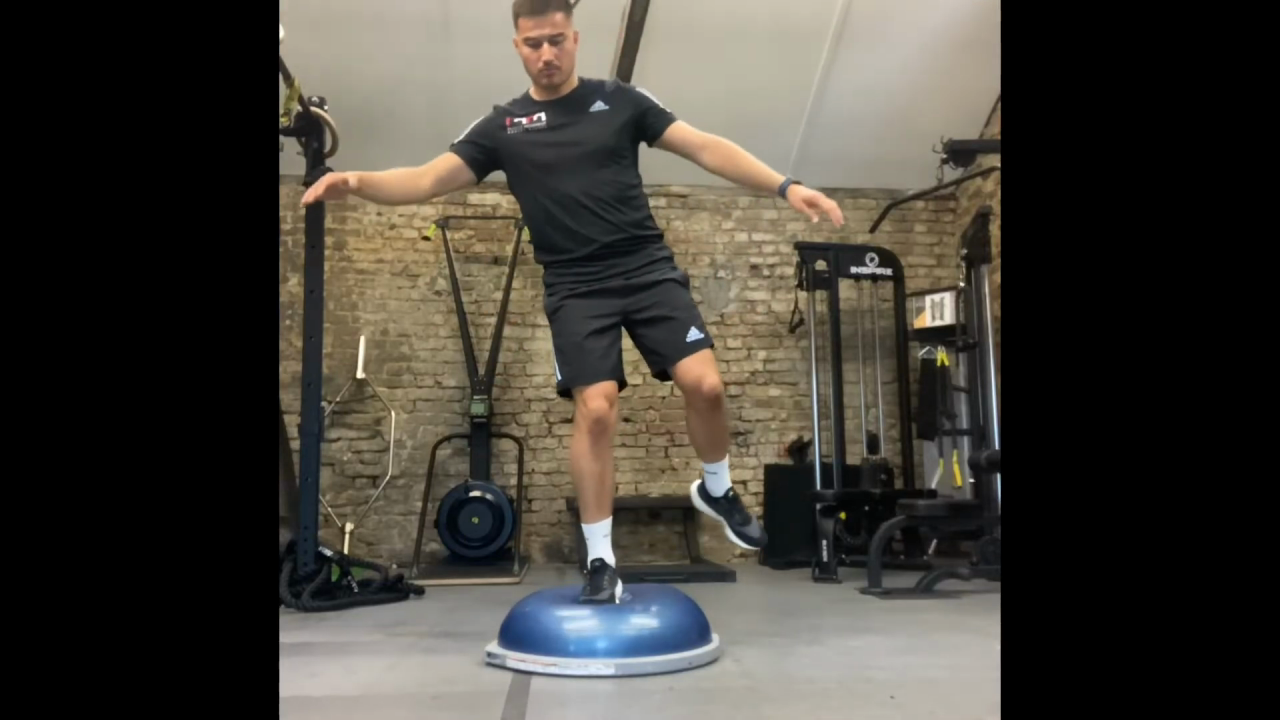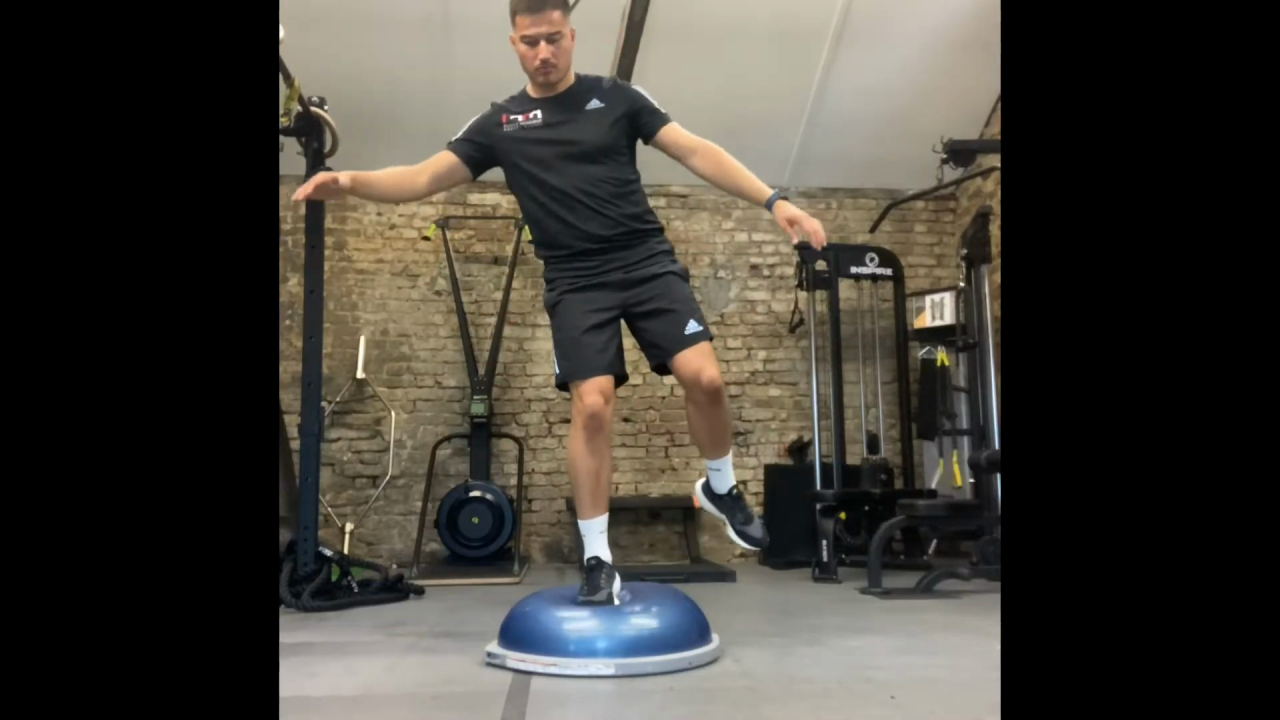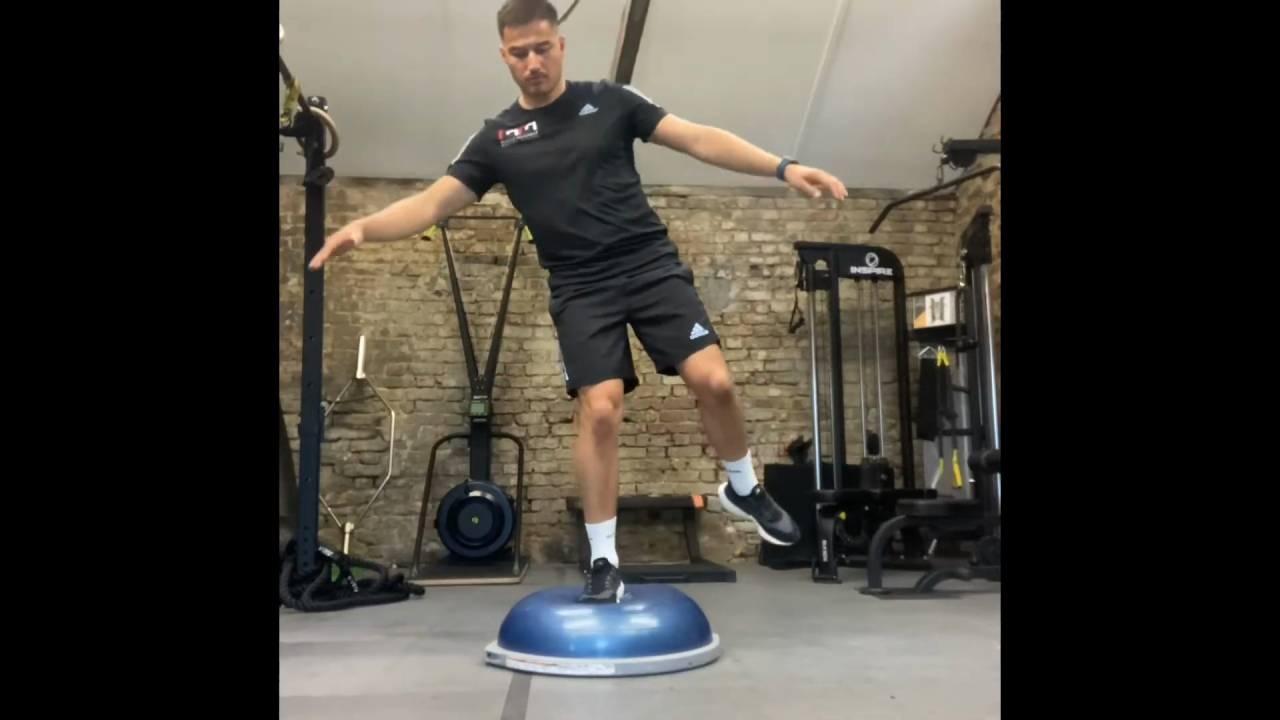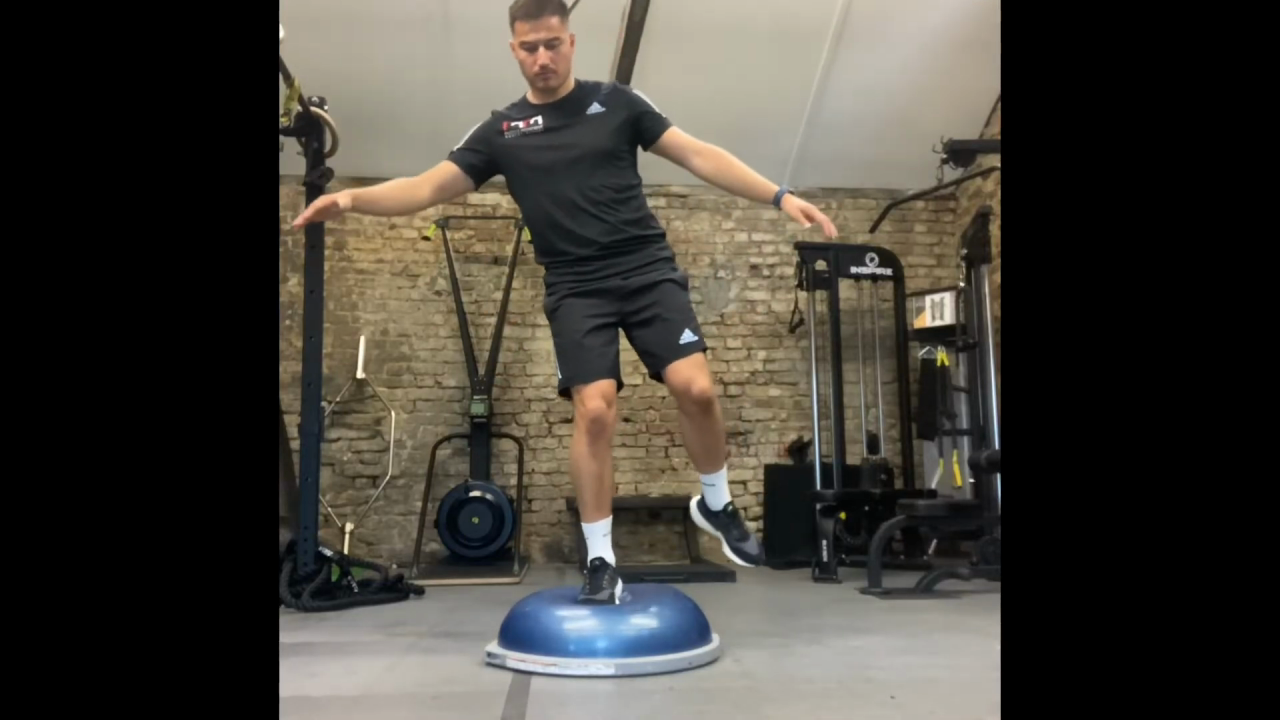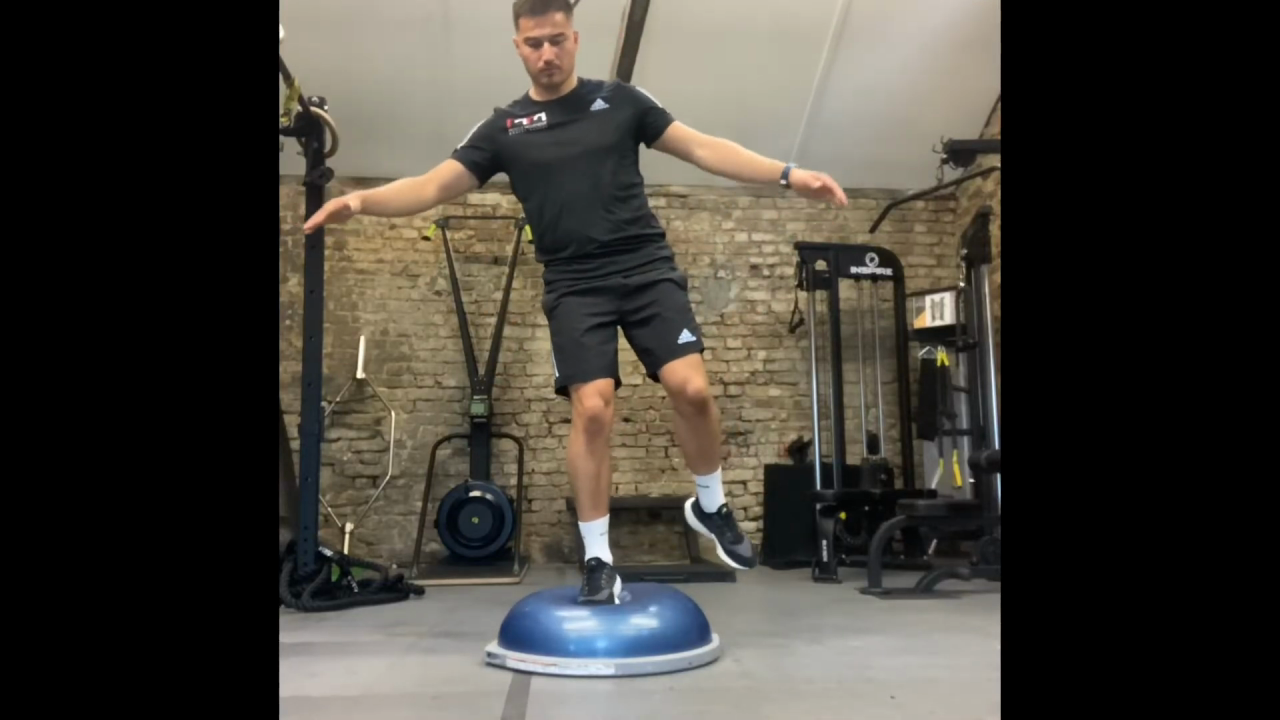
dt=0.3s
person 1, frame 1
left shoulder: (621, 100)
right shoulder: (502, 126)
left elbow: (704, 147)
right elbow: (427, 181)
left wrist: (785, 186)
right wrist: (358, 181)
left hip: (648, 269)
right hip: (576, 287)
left knee: (705, 384)
right knee: (595, 410)
left ankle: (716, 489)
right ankle: (600, 561)
person 1, frame 2
left shoulder: (617, 96)
right shoulder: (499, 124)
left elbow: (695, 151)
right elbow: (423, 177)
left wrist: (773, 200)
right wrist: (350, 181)
left hip: (648, 262)
right hip: (576, 282)
left knee: (704, 378)
right knee: (592, 406)
left ankle: (721, 487)
right ankle: (597, 558)
person 1, frame 3
left shoulder: (611, 100)
right shoulder: (497, 139)
left elbow: (697, 139)
right elbow: (430, 204)
left wrist: (783, 168)
right wrist: (362, 228)
left hip: (652, 266)
right hip: (581, 288)
left knee: (713, 382)
right knee: (600, 410)
left ankle: (744, 489)
right ankle: (603, 561)
person 1, frame 4
left shoulder: (618, 102)
right shoulder: (501, 130)
left elbow: (697, 155)
right elbow: (426, 188)
left wrist: (779, 196)
right wrist: (352, 198)
left hip: (648, 269)
right hip: (576, 288)
left knee: (696, 389)
right knee: (594, 411)
left ankle: (717, 504)
right ankle: (600, 561)
person 1, frame 5
left shoulder: (620, 99)
right shoulder: (505, 127)
left elbow: (702, 148)
right elbow: (431, 187)
left wrist: (788, 173)
right wrist: (361, 199)
left hip: (646, 268)
right hip: (575, 285)
left knee: (691, 389)
right knee: (591, 410)
left ankle: (710, 506)
right ankle: (598, 560)
